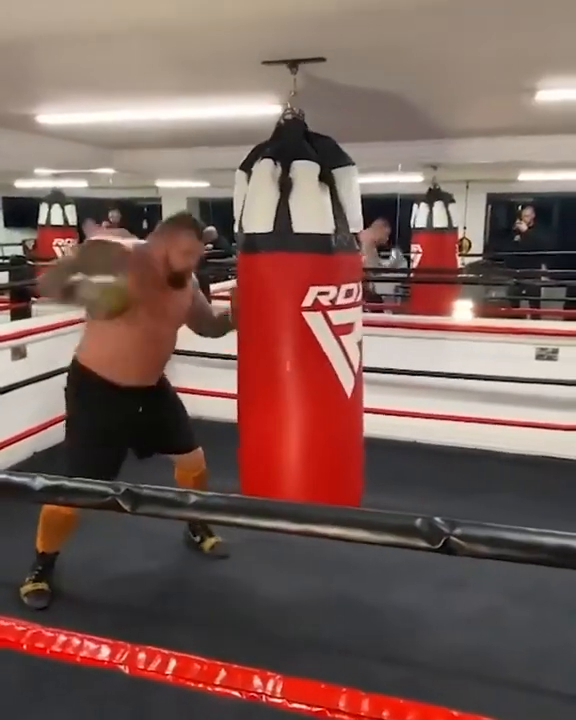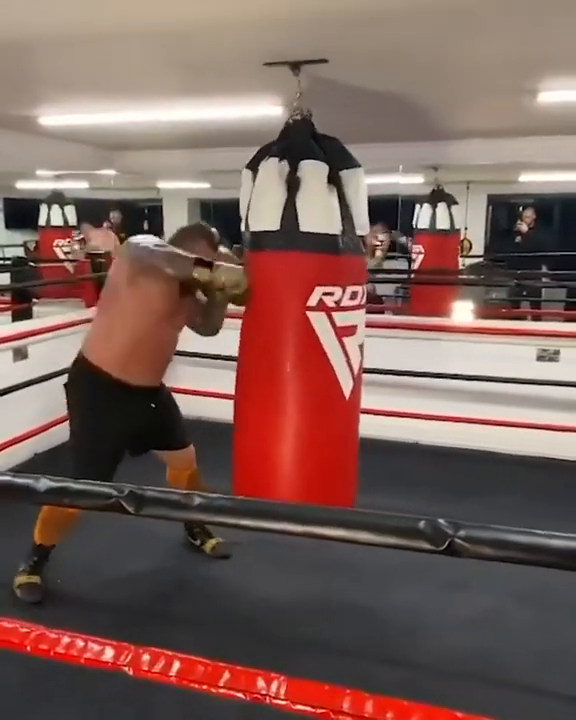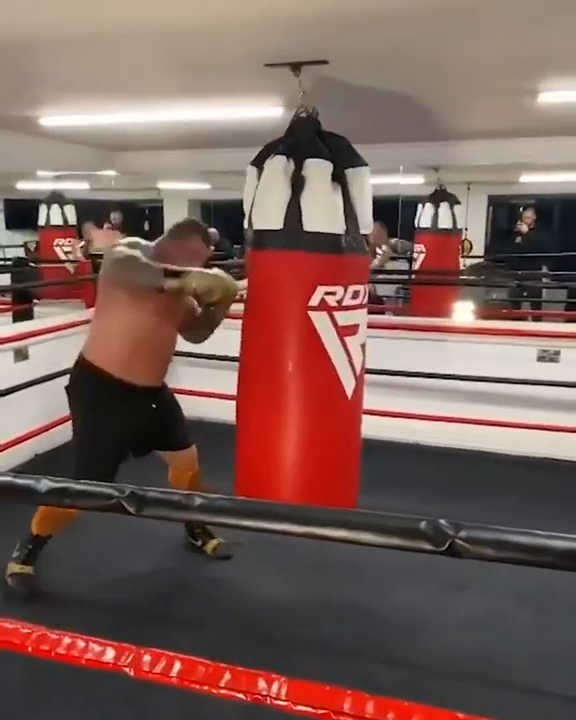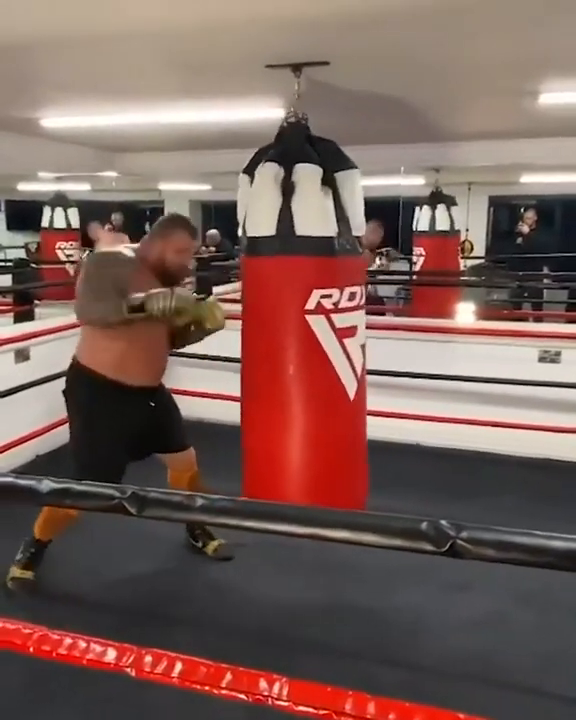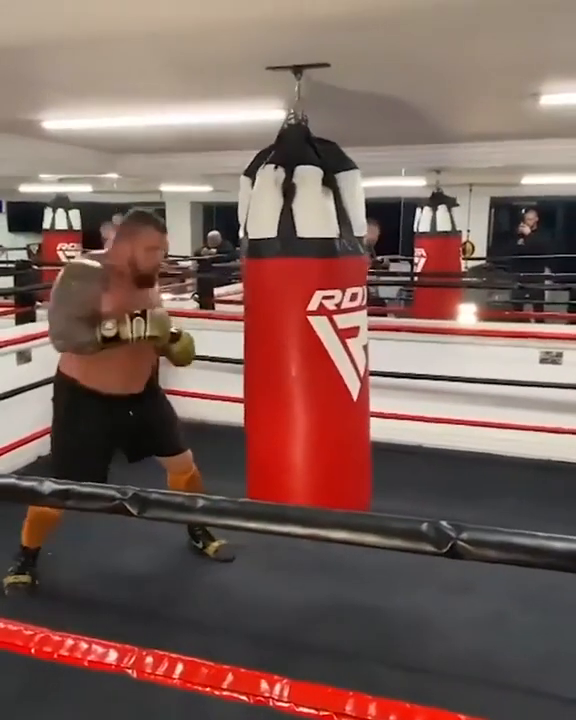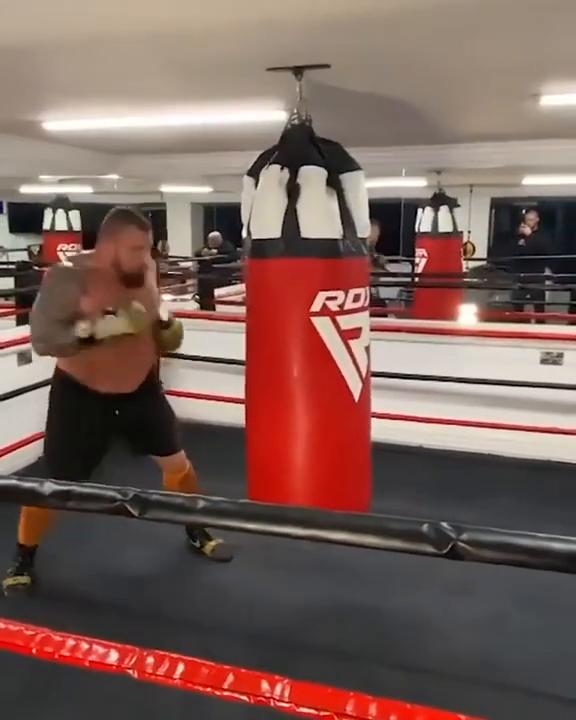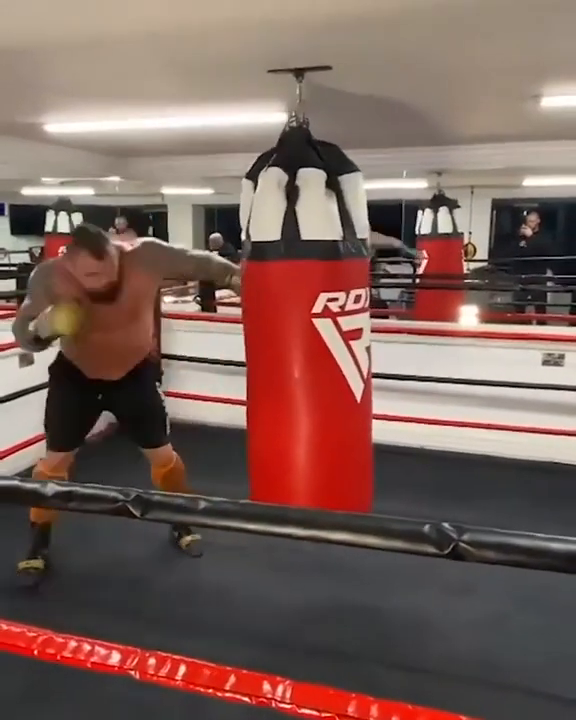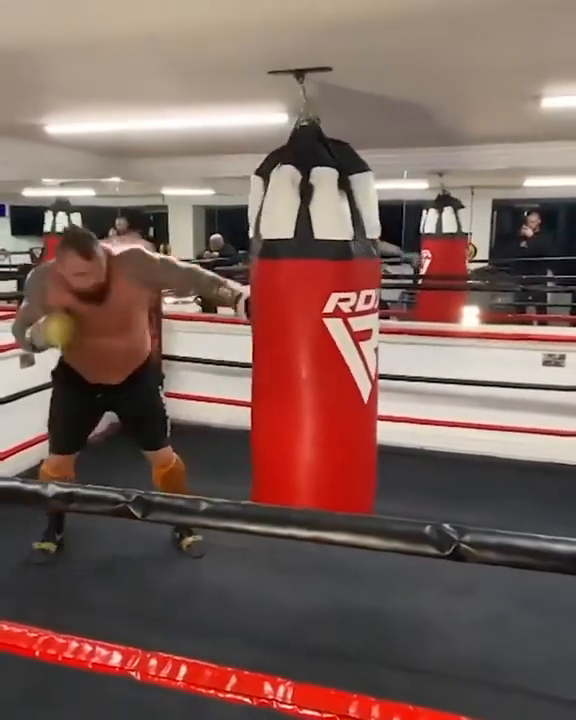
dt=0.1s
person 1, frame 1
left shoulder: (186, 283)
right shoulder: (114, 254)
left elbow: (208, 326)
right elbow: (51, 282)
left wrist: (234, 316)
right wrist: (87, 287)
left hip: (150, 389)
right hip: (97, 390)
left knee: (192, 460)
left ankle: (196, 529)
right ankle: (42, 566)
person 1, frame 2
left shoulder: (183, 286)
right shoulder: (141, 252)
left elbow: (209, 324)
right elbow: (153, 256)
left wrist: (222, 290)
right wrist: (213, 271)
left hip: (148, 388)
right hip: (100, 387)
left knee: (184, 458)
left ankle: (195, 530)
right ankle: (35, 559)
person 1, frame 3
left shoulder: (173, 287)
right shoulder: (131, 256)
left elbow: (196, 332)
right elbow: (127, 273)
left wrist: (218, 299)
right wrist: (190, 279)
left hip: (150, 389)
right hip: (102, 389)
left knee: (187, 459)
right knee: (89, 486)
left ankle: (196, 531)
right ankle: (30, 546)
person 1, frame 4
left shoulder: (163, 279)
right shoulder: (111, 263)
left elbow: (175, 338)
right elbow: (91, 308)
left wrist: (202, 321)
right wrist: (157, 303)
left hip: (147, 389)
right hip: (98, 390)
left knee: (185, 460)
left ankle: (196, 531)
right ankle: (32, 550)
person 1, frame 5
left shoulder: (144, 275)
right shoulder: (83, 275)
right elbow: (64, 336)
left wrist: (170, 341)
right wrist: (128, 328)
left hip: (141, 393)
right hip: (84, 397)
left knee: (182, 463)
left ankle: (199, 533)
person 1, frame 6
left shoulder: (142, 270)
right shoulder: (69, 277)
right elbow: (44, 340)
left wrist: (163, 324)
right wrist: (102, 326)
left hip: (140, 388)
right hip: (79, 393)
left knee: (177, 463)
right knee: (56, 485)
left ankle: (196, 532)
person 1, frame 7
left shoulder: (143, 257)
right shoulder: (49, 277)
left elbow: (196, 263)
right elbow: (21, 332)
left wrist: (236, 275)
right wrist: (44, 326)
left hip: (134, 372)
right hip: (75, 374)
left knee: (161, 454)
right knee: (55, 458)
left ankle: (179, 524)
right ankle: (39, 543)
person 1, frame 8
left shoulder: (133, 264)
right shoulder: (44, 281)
left elbow: (190, 278)
right elbow: (22, 333)
left wrist: (237, 296)
right wrist: (41, 333)
left hip: (135, 374)
right hip: (76, 377)
left knee: (161, 456)
right knee: (59, 459)
left ankle: (181, 524)
right ankle: (54, 527)
